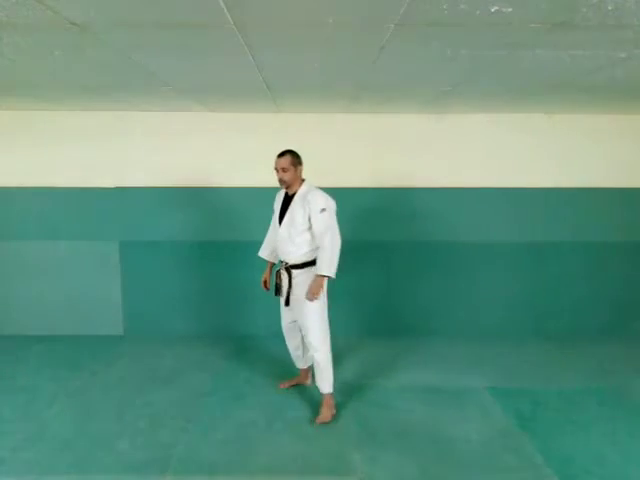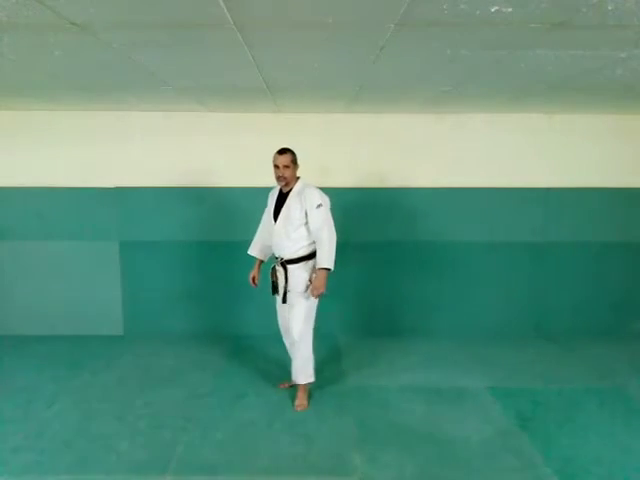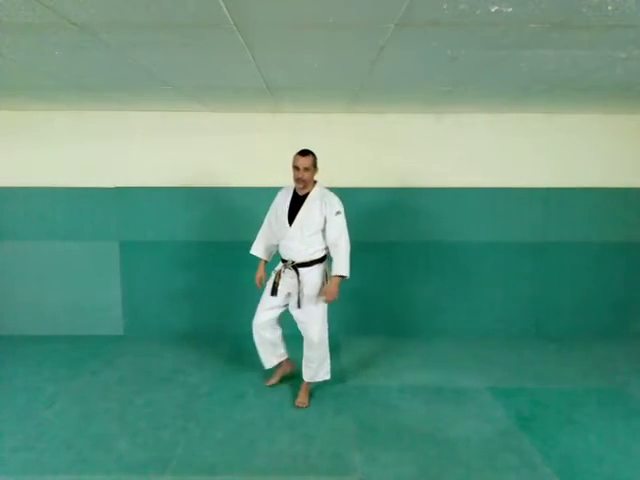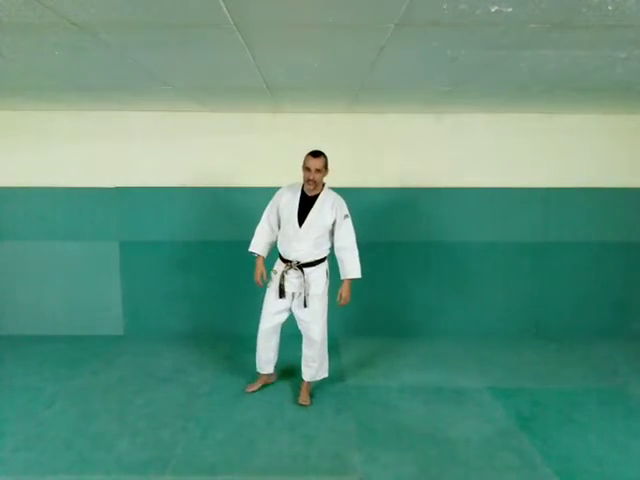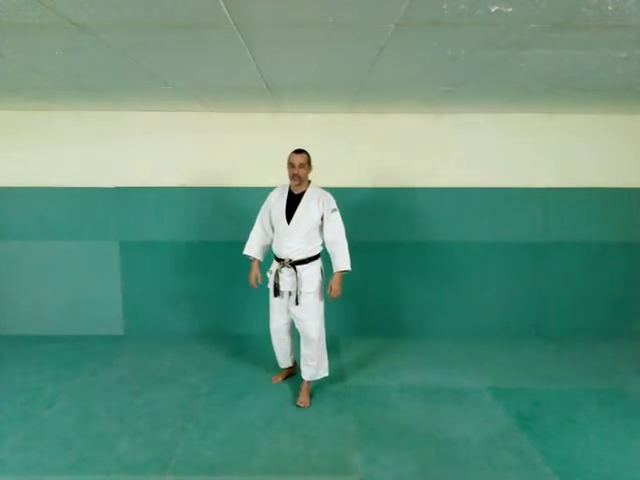
dt=0.5s
person 1, frame 1
left shoulder: (317, 200)
right shoulder: (281, 197)
left elbow: (329, 241)
left wrist: (320, 279)
right wrist: (269, 267)
left hip: (308, 275)
right hip: (286, 274)
left knee: (315, 334)
right knee: (291, 327)
left ankle: (328, 400)
right ankle: (304, 374)
person 1, frame 2
left shoulder: (312, 196)
right shoulder: (274, 195)
left elbow: (325, 236)
right elbow: (267, 232)
left wrist: (322, 273)
right wrist: (257, 265)
left hip: (304, 271)
right hip: (282, 271)
left knee: (299, 329)
right knee: (287, 327)
left ankle: (303, 385)
right ankle: (300, 374)
person 1, frame 3
left shoulder: (328, 201)
right shoulder: (283, 196)
left elbow: (340, 243)
right elbow: (270, 230)
left wrist: (335, 280)
right wrist: (262, 264)
left hip: (312, 275)
right hip: (284, 272)
left knee: (314, 332)
right knee: (262, 321)
left ankle: (307, 384)
right ankle: (283, 363)
person 1, frame 4
left shoulder: (335, 203)
right shoulder: (285, 194)
left elbow: (346, 244)
right elbow: (267, 227)
left wrist: (347, 282)
right wrist: (260, 260)
left hip: (314, 275)
right hip: (283, 271)
left knee: (314, 331)
right knee: (268, 325)
left ankle: (307, 383)
right ankle: (266, 373)
person 1, frame 5
left shoulder: (323, 199)
right shoulder: (275, 196)
left elbow: (336, 238)
right elbow: (262, 231)
left wrist: (338, 275)
right wrist: (255, 263)
left hip: (308, 272)
right hip: (279, 271)
left knee: (311, 329)
right knee: (278, 326)
left ankle: (307, 383)
right ankle: (288, 365)
